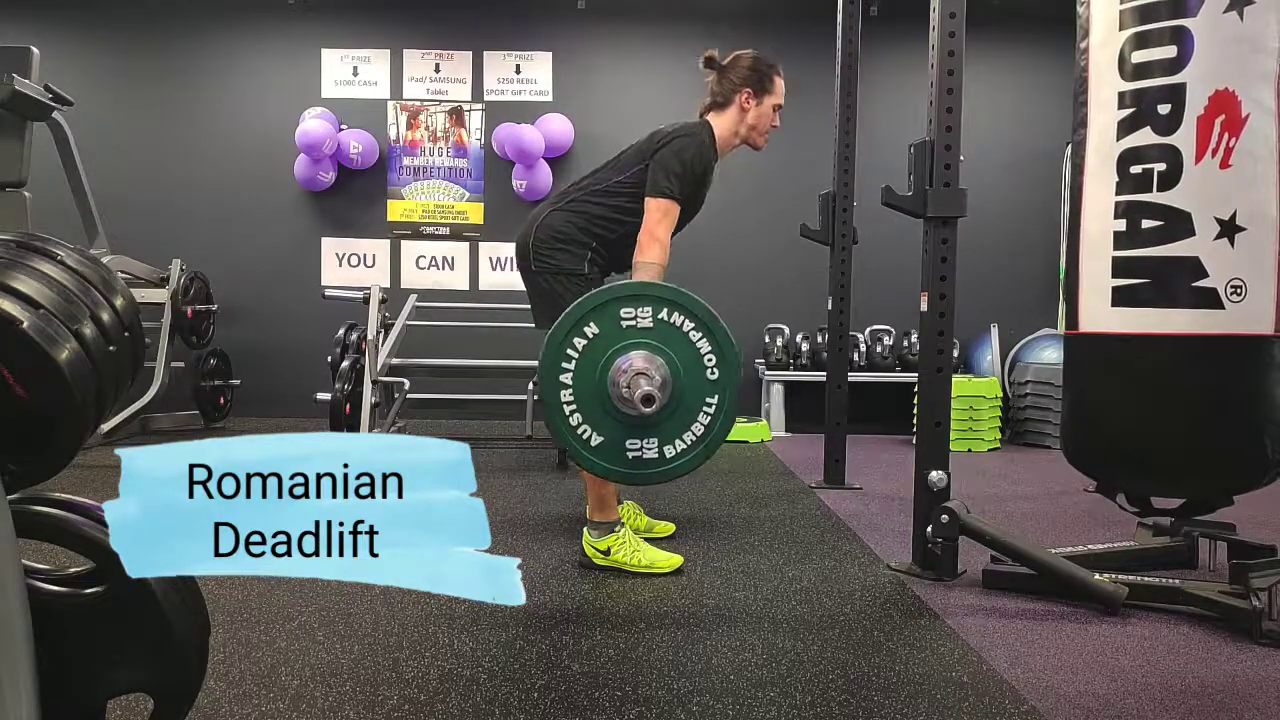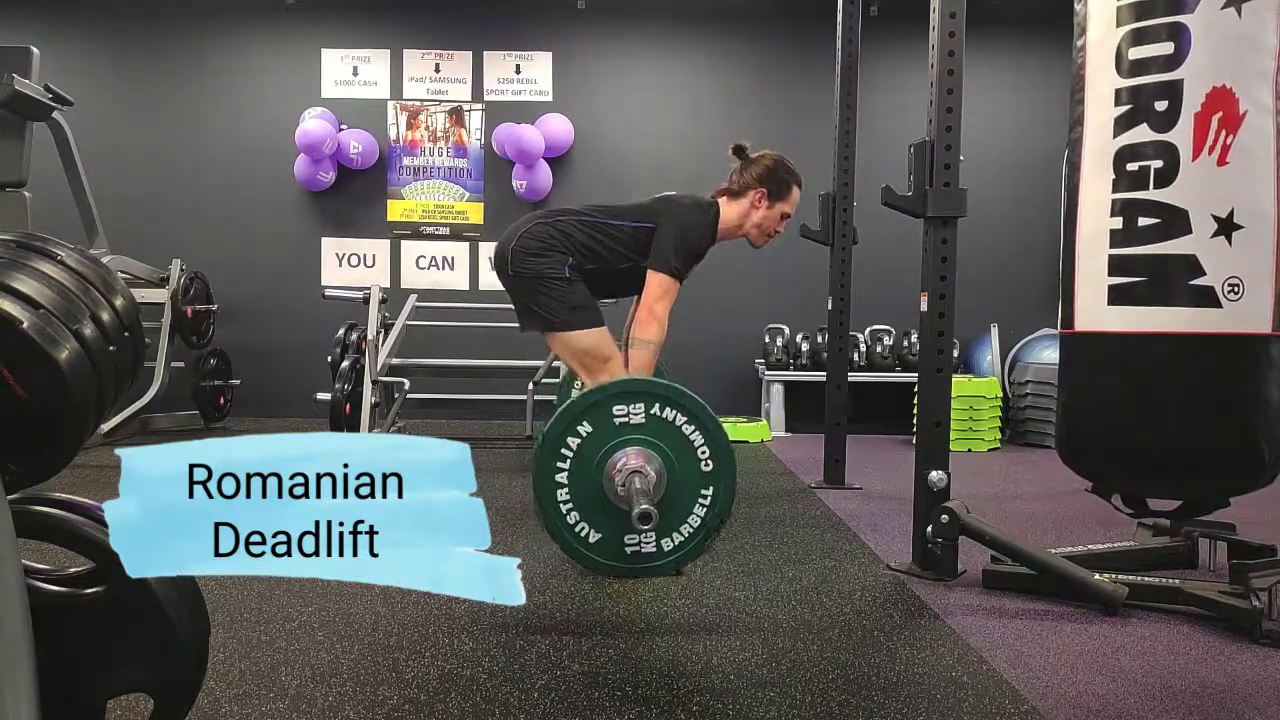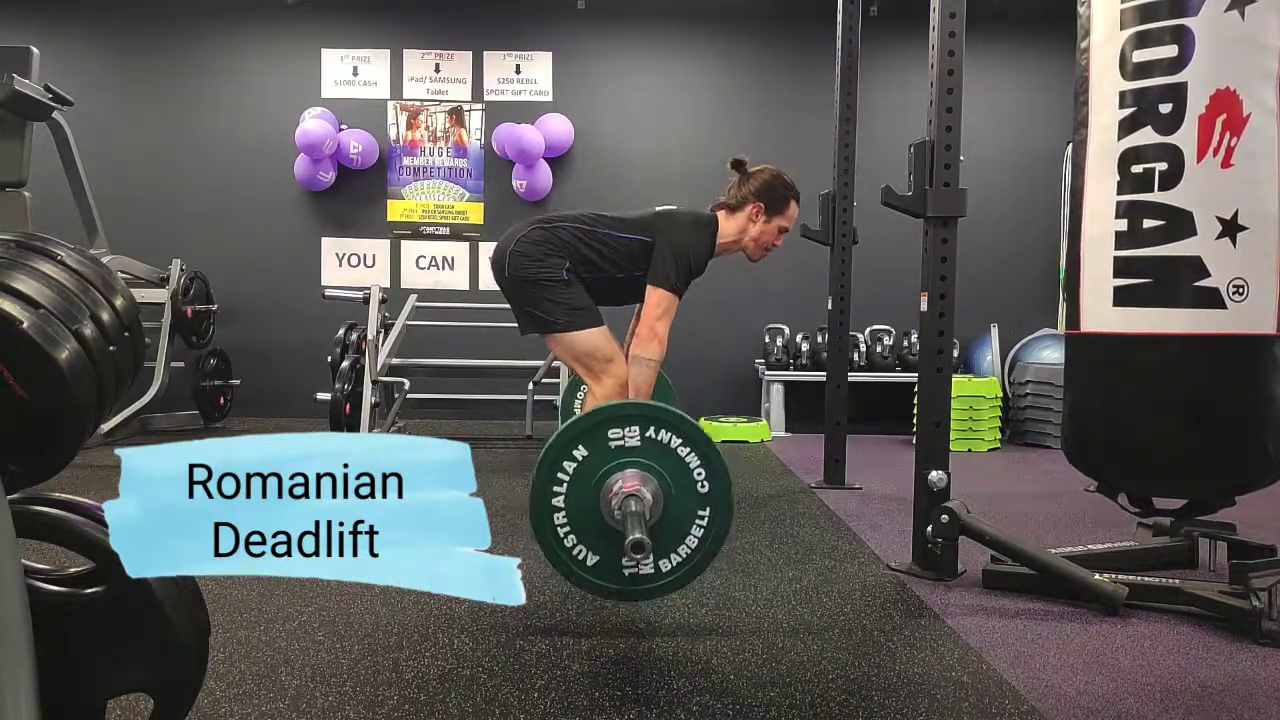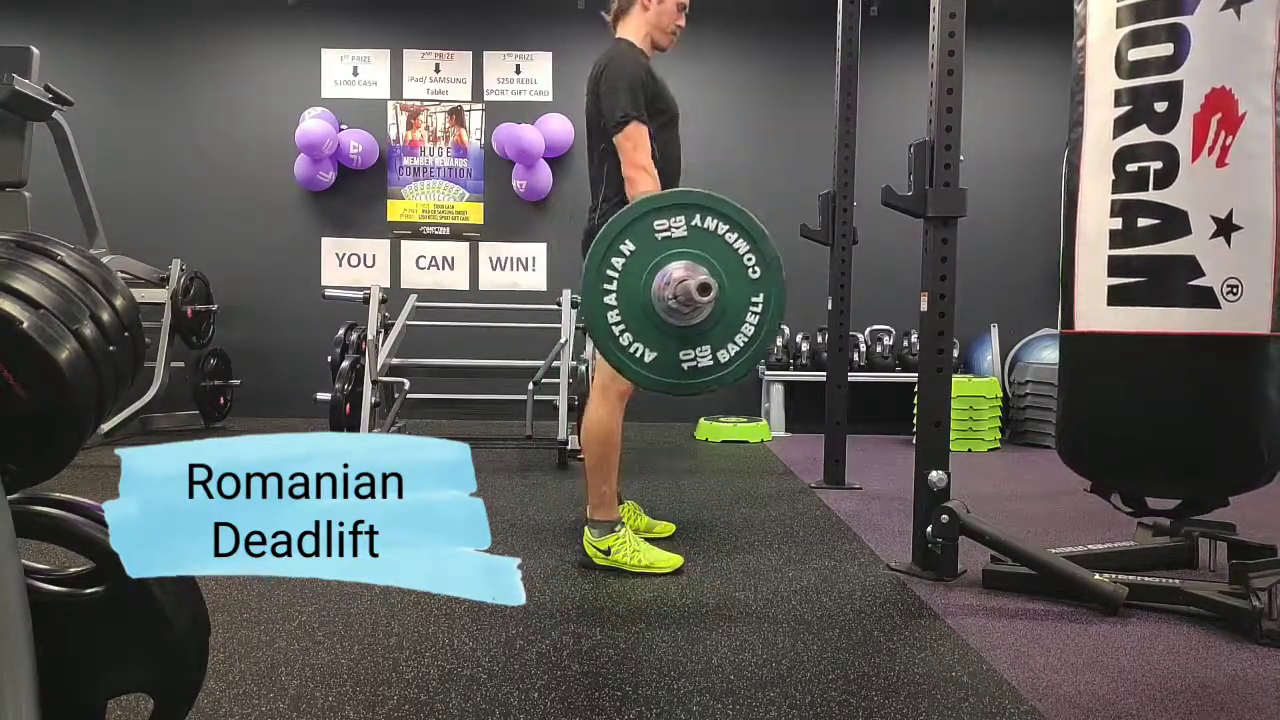
dt=1s
person 1, frame 1
left shoulder: (694, 146)
right shoulder: (690, 147)
left elbow: (650, 238)
right elbow: (652, 240)
left hip: (563, 250)
right hip: (561, 250)
left ankle: (610, 508)
right ankle: (604, 535)
person 1, frame 2
left shoulder: (692, 219)
right shoulder: (692, 223)
left elbow: (645, 310)
right elbow: (653, 315)
left hip: (533, 252)
right hip: (537, 254)
left knee: (605, 380)
right knee: (609, 382)
person 1, frame 3
left shoulder: (690, 234)
right shoulder: (688, 239)
left elbow: (645, 326)
right elbow: (652, 333)
left hip: (529, 255)
right hip: (535, 258)
left knee: (608, 377)
right knee: (611, 381)
person 1, frame 4
left shoulder: (629, 67)
right shoulder: (624, 65)
right elbow: (637, 170)
left knee: (616, 384)
right knee: (613, 385)
left ankle: (610, 508)
right ankle: (603, 533)
